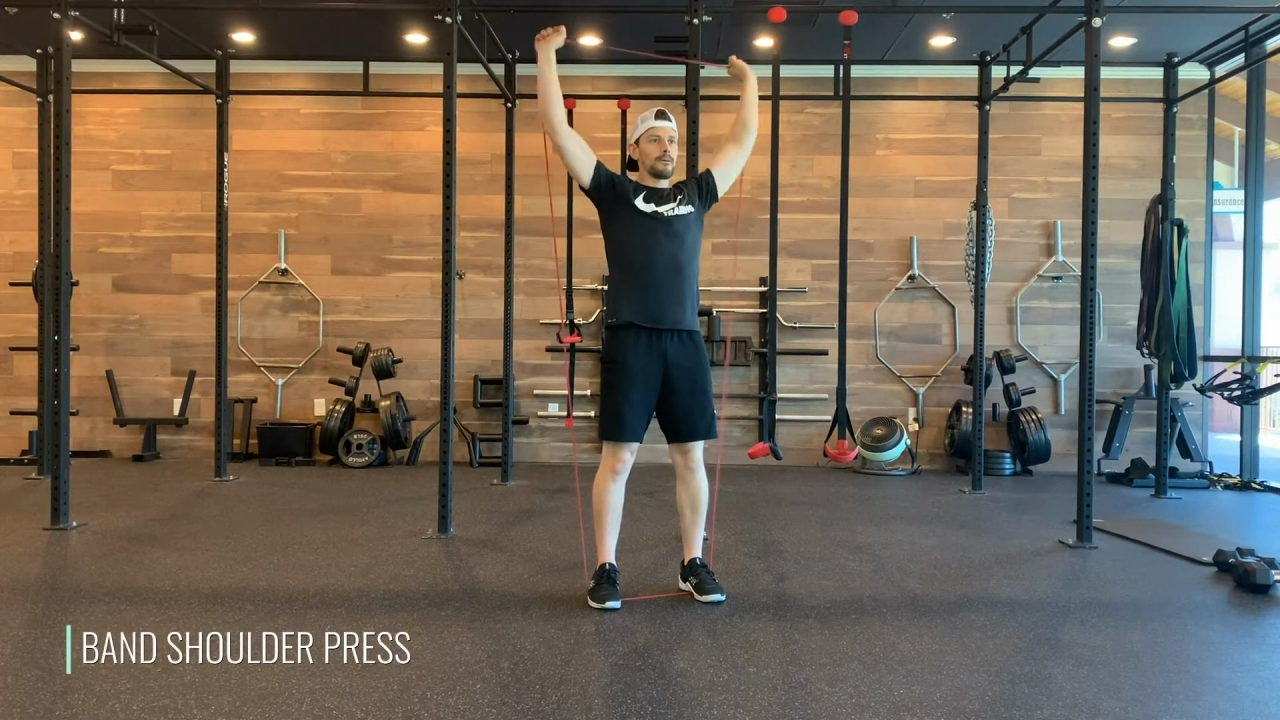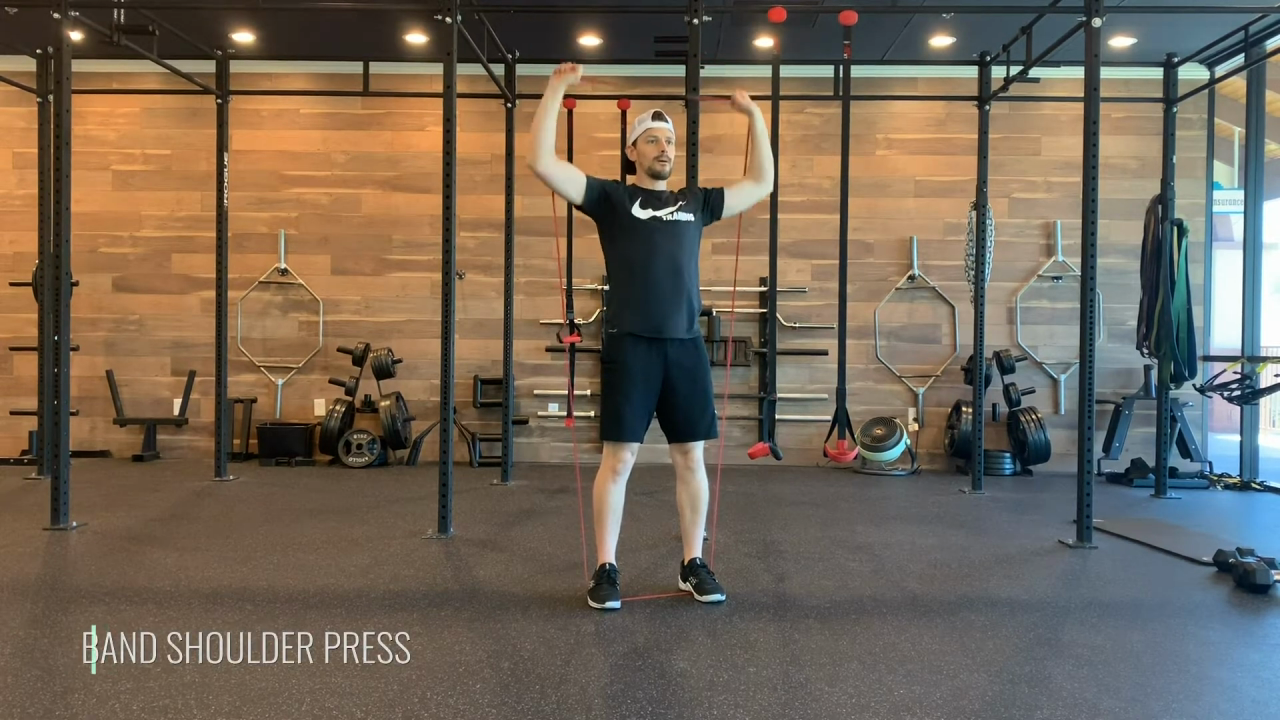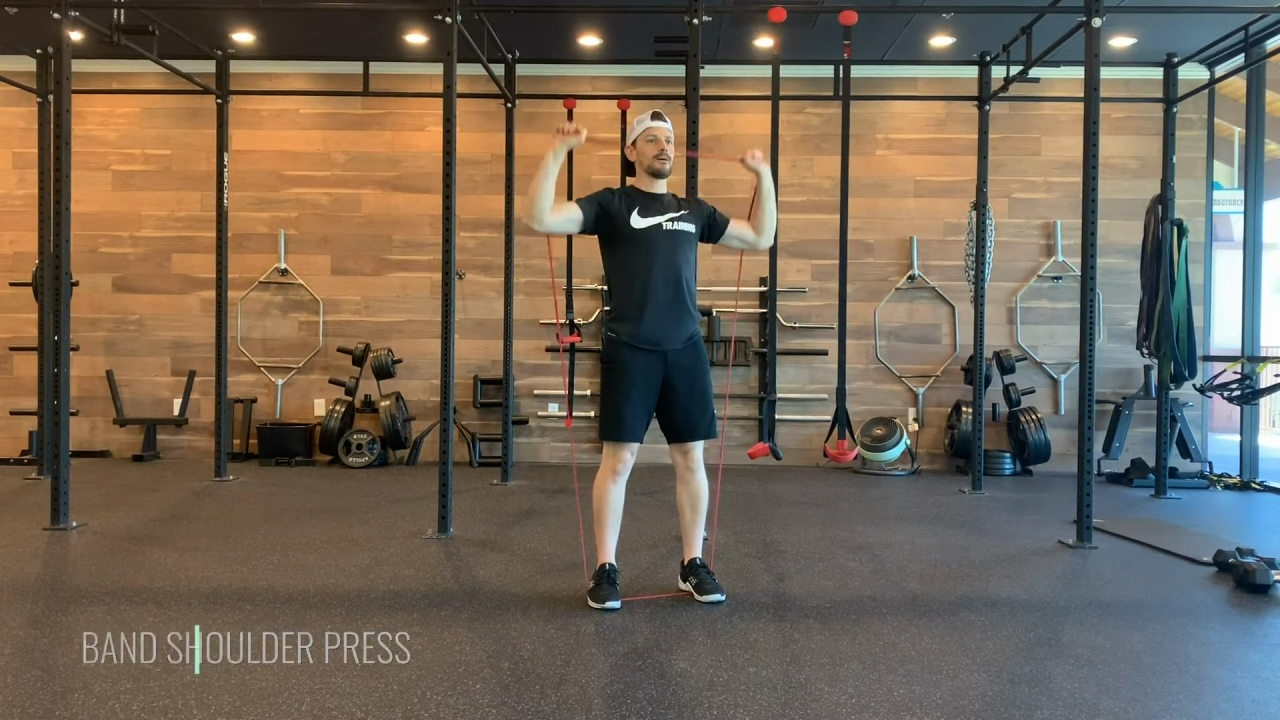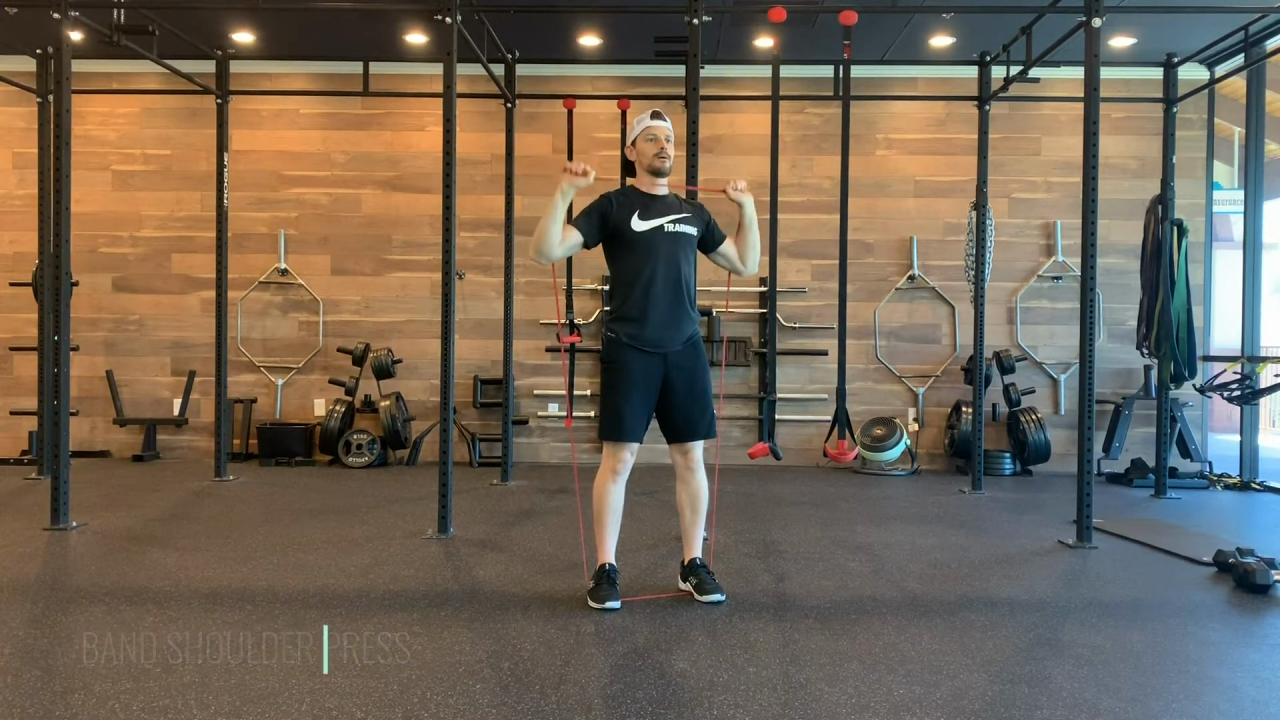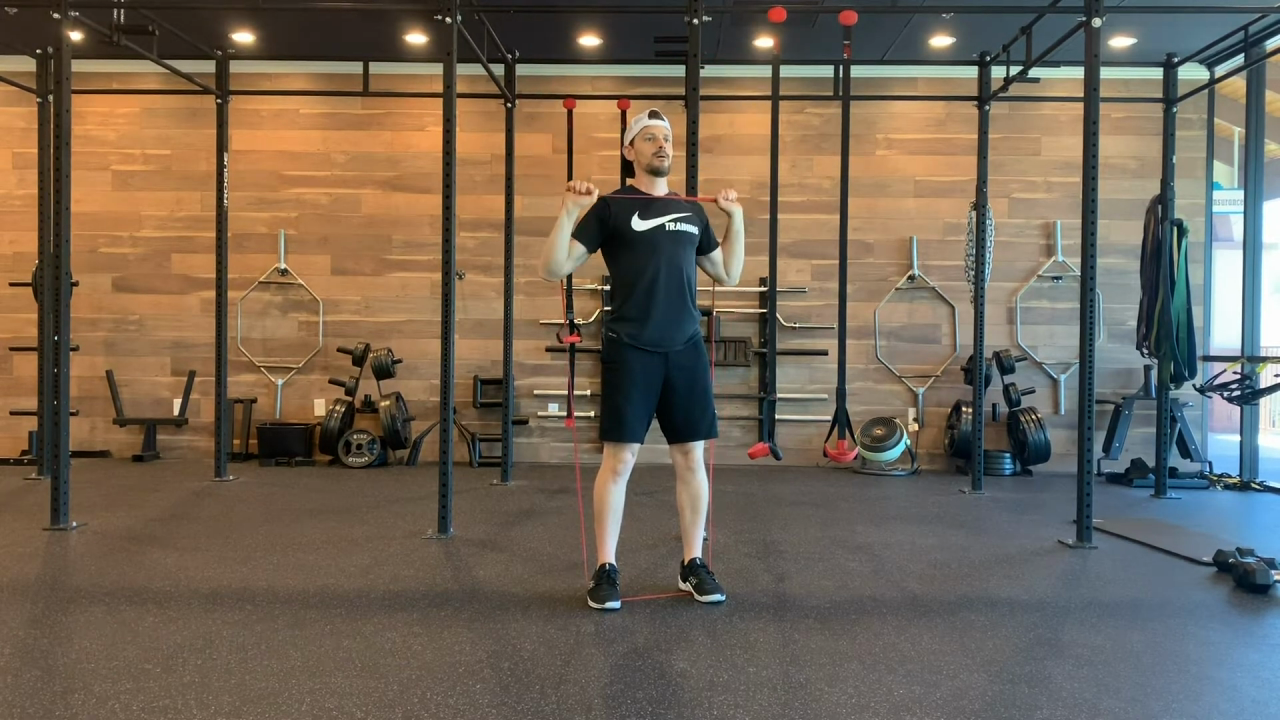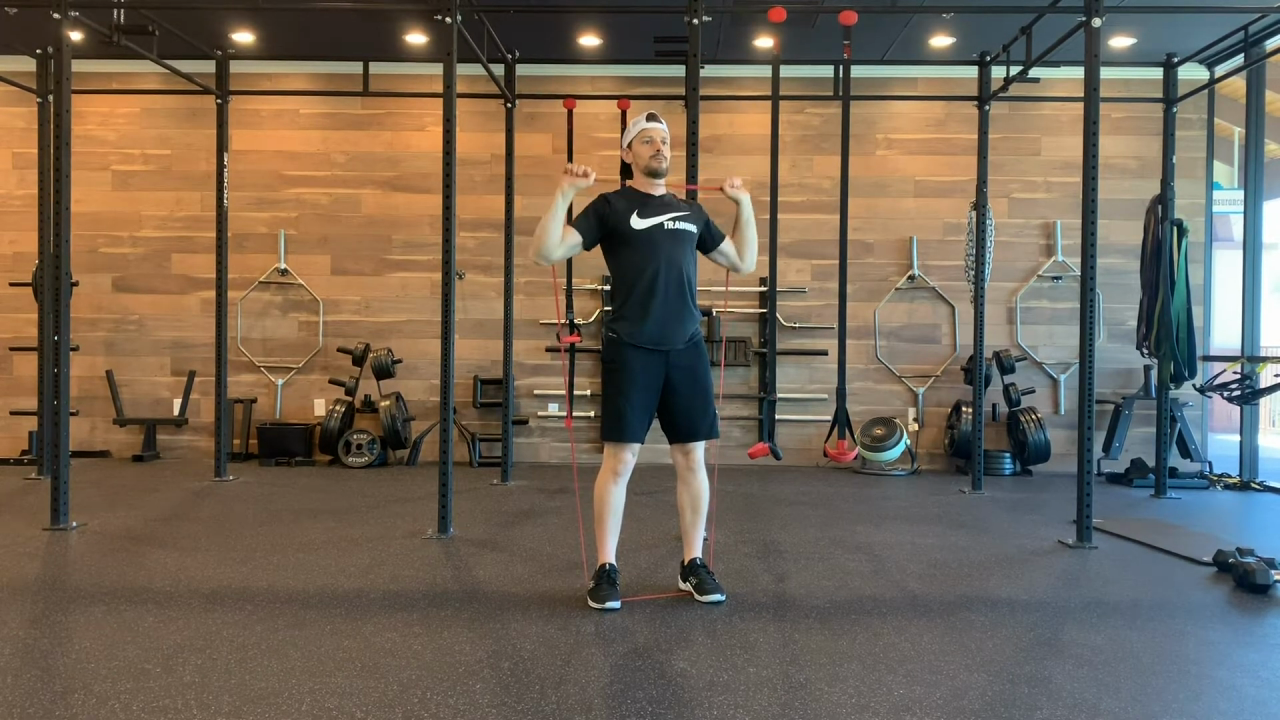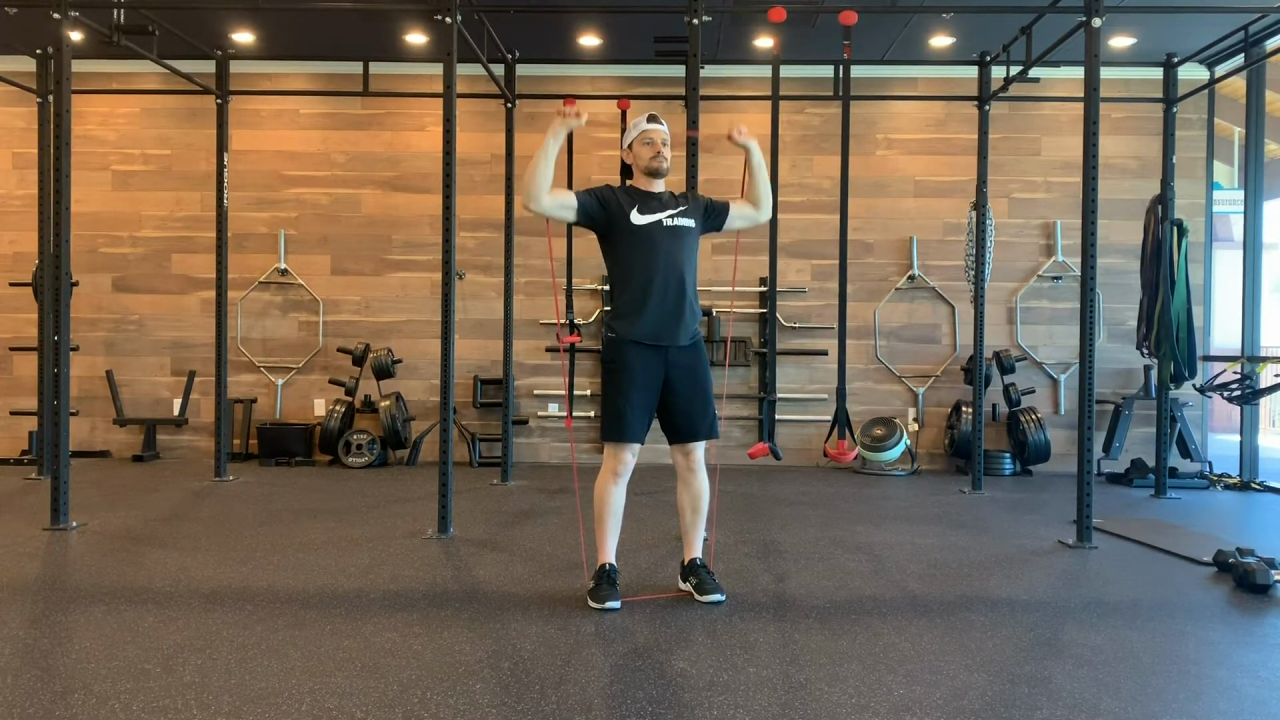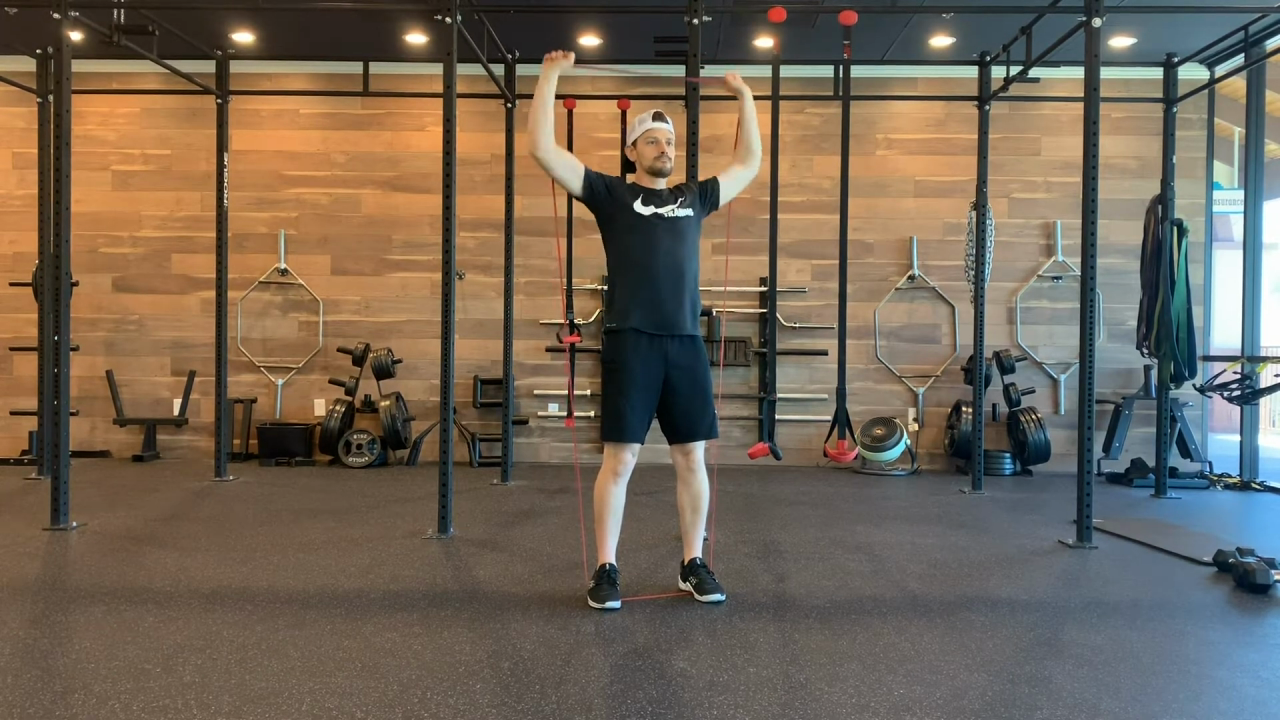
dt=0.2s
person 1, frame 1
left shoulder: (695, 194)
right shoulder: (614, 191)
left elbow: (743, 144)
right elbow: (557, 129)
left wrist: (746, 82)
right wrist: (547, 55)
left hip: (686, 343)
right hip: (630, 342)
left knee: (690, 457)
right knee: (617, 458)
left ankle: (693, 563)
right ankle: (605, 568)
person 1, frame 2
left shoulder: (694, 201)
right shoulder: (611, 197)
left elbow: (760, 186)
right elbow: (540, 163)
left wrist: (755, 118)
right wrist: (555, 90)
left hip: (685, 346)
right hip: (630, 346)
left knee: (690, 457)
right knee: (618, 459)
left ankle: (693, 564)
right ankle: (606, 569)
person 1, frame 3
left shoulder: (693, 209)
right shoulder: (610, 203)
left elbow: (762, 238)
right elbow: (539, 218)
left wrist: (763, 177)
right wrist: (556, 152)
left hip: (685, 348)
right hip: (629, 349)
left knee: (691, 458)
right knee: (618, 460)
left ankle: (693, 564)
right ankle: (605, 570)
person 1, frame 4
left shoulder: (694, 211)
right shoulder: (611, 205)
left elbow: (745, 264)
right elbow: (544, 252)
left wrist: (747, 208)
right wrist: (563, 195)
left hip: (685, 348)
right hip: (630, 349)
left knee: (690, 458)
right knee: (618, 459)
left ankle: (693, 564)
right ankle: (605, 569)
person 1, frame 5
left shoulder: (692, 211)
right shoulder: (610, 208)
left elbow: (727, 274)
right elbow: (552, 268)
left wrist: (735, 218)
right wrist: (567, 211)
left hip: (687, 348)
right hip: (630, 349)
left knee: (691, 458)
right knee: (619, 460)
left ankle: (693, 564)
right ankle: (606, 570)
person 1, frame 6
left shoulder: (691, 211)
right shoulder: (610, 207)
left elbow: (743, 262)
right elbow: (545, 252)
left wrist: (744, 204)
right wrist: (562, 194)
left hip: (687, 347)
right hip: (630, 349)
left knee: (692, 458)
right knee: (619, 460)
left ankle: (693, 564)
right ankle: (605, 569)
person 1, frame 7
left shoulder: (694, 206)
right shoulder: (609, 204)
left elbow: (760, 211)
right elbow: (535, 199)
left wrist: (752, 148)
right wrist: (557, 132)
left hip: (686, 347)
right hip: (630, 347)
left knee: (691, 458)
right knee: (619, 459)
left ankle: (693, 564)
right ankle: (605, 570)
person 1, frame 8
left shoulder: (695, 199)
right shoulder: (611, 196)
left elbow: (748, 163)
right elbow: (544, 151)
left wrist: (745, 100)
right wrist: (549, 79)
left hip: (687, 344)
right hip: (631, 344)
left knee: (691, 457)
right knee: (620, 458)
left ankle: (693, 564)
right ankle: (605, 568)
